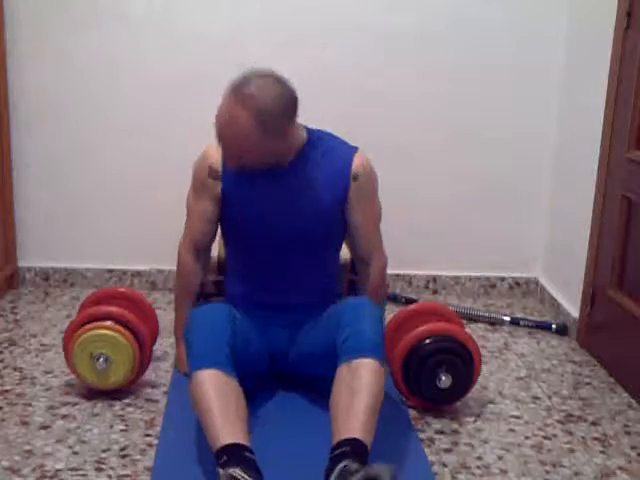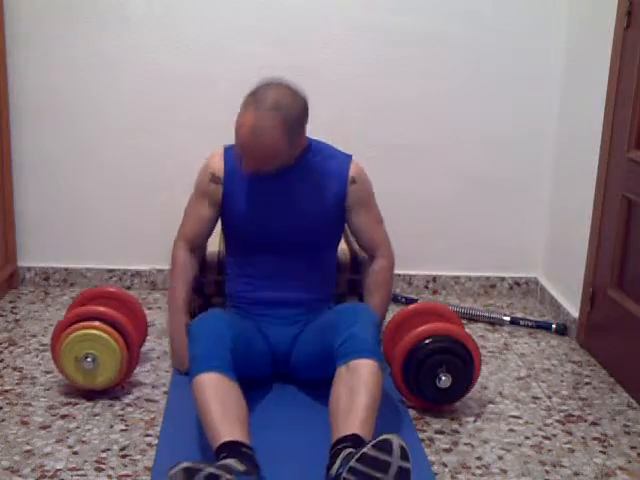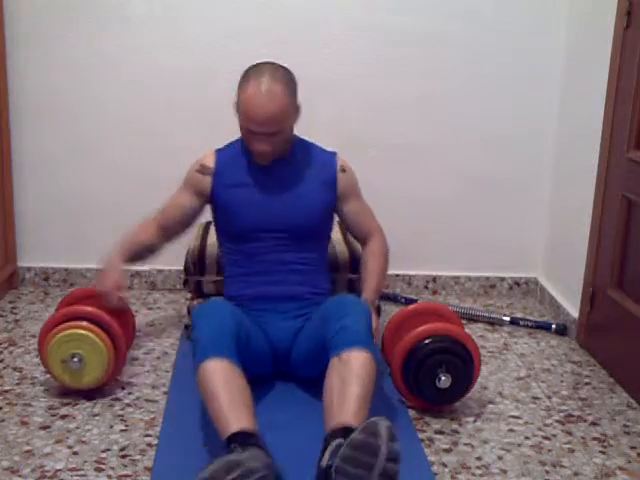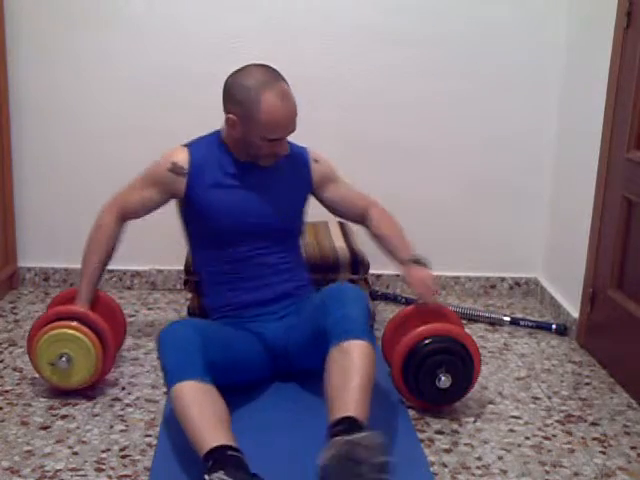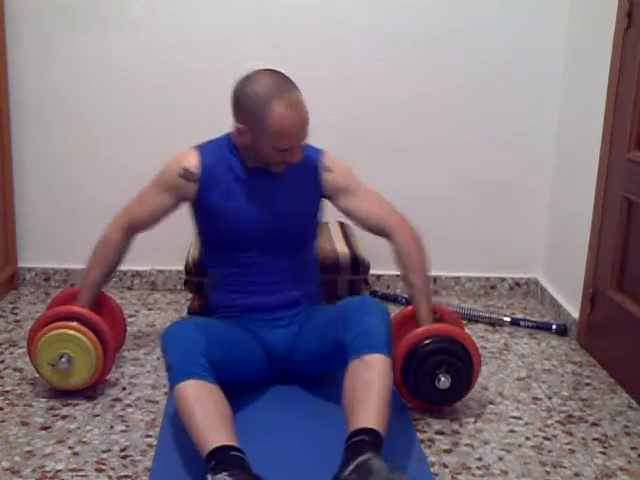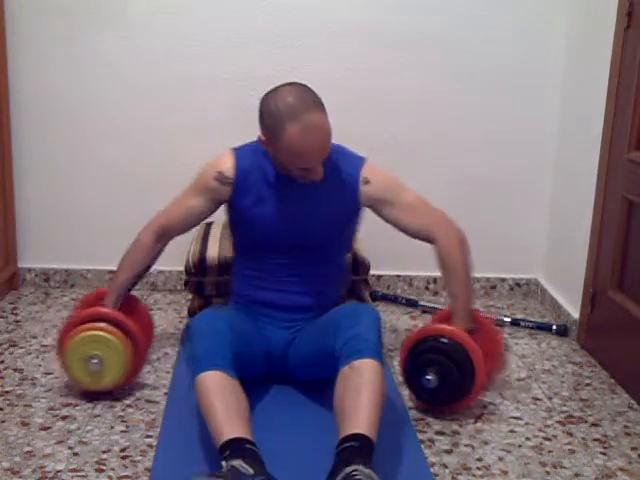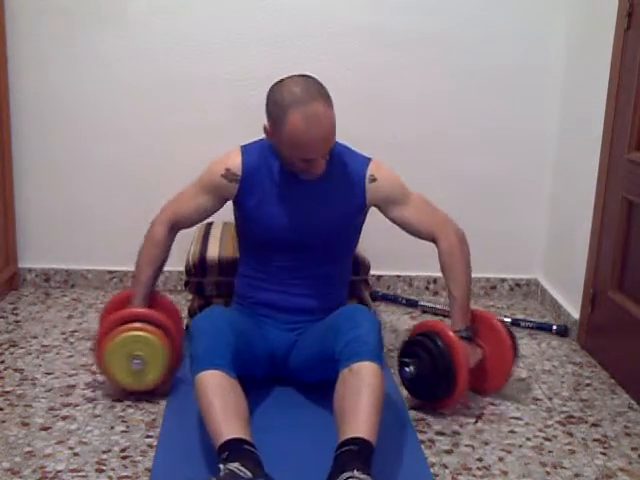
dt=0.4s
person 1, frame 1
left shoulder: (351, 168)
right shoulder: (214, 164)
left elbow: (371, 261)
right elbow: (193, 253)
left wrist: (368, 336)
right wrist: (183, 339)
left hip: (314, 328)
right hip: (247, 328)
left knee: (360, 315)
right knee: (206, 322)
person 1, frame 2
left shoulder: (345, 175)
right shoulder: (219, 169)
left elbow: (381, 257)
right elbow: (187, 247)
left wrist: (367, 332)
right wrist: (179, 328)
left hip: (315, 330)
right hip: (246, 328)
left knee: (356, 319)
right knee: (209, 327)
person 1, frame 3
left shoulder: (331, 169)
right shoulder: (214, 169)
left elbow: (373, 240)
right elbow: (160, 228)
left wrist: (366, 310)
right wrist: (119, 258)
left hip: (313, 329)
right hip: (250, 328)
left knee: (350, 312)
right knee: (213, 316)
person 1, frame 4
left shoulder: (305, 164)
right shoulder: (185, 166)
left elbow: (367, 211)
right elbow: (114, 215)
left wrist: (410, 262)
right wrist: (84, 298)
left hip: (300, 322)
right hip: (234, 333)
left knee: (347, 298)
right knee: (177, 338)
person 1, frame 5
left shoulder: (320, 167)
right shoulder: (197, 169)
left elbow: (398, 229)
right elbow: (124, 229)
left wrist: (425, 318)
right wrist: (83, 307)
left hip: (307, 327)
right hip: (238, 334)
left knee: (369, 313)
right knee: (181, 337)
person 1, frame 6
left shoulder: (359, 176)
right shoulder: (232, 170)
left elbow: (447, 235)
right elbow: (158, 231)
left wrist: (461, 325)
right wrist: (110, 306)
left hip: (317, 334)
right hip: (249, 326)
left knee: (360, 319)
right knee: (208, 325)
person 1, frame 7
left shoulder: (365, 175)
right shoulder: (238, 169)
left elbow: (449, 236)
right elbow: (165, 224)
left wrist: (459, 326)
right wrist: (138, 307)
left hip: (321, 335)
right hip: (253, 328)
left knee: (361, 322)
right knee: (210, 325)
